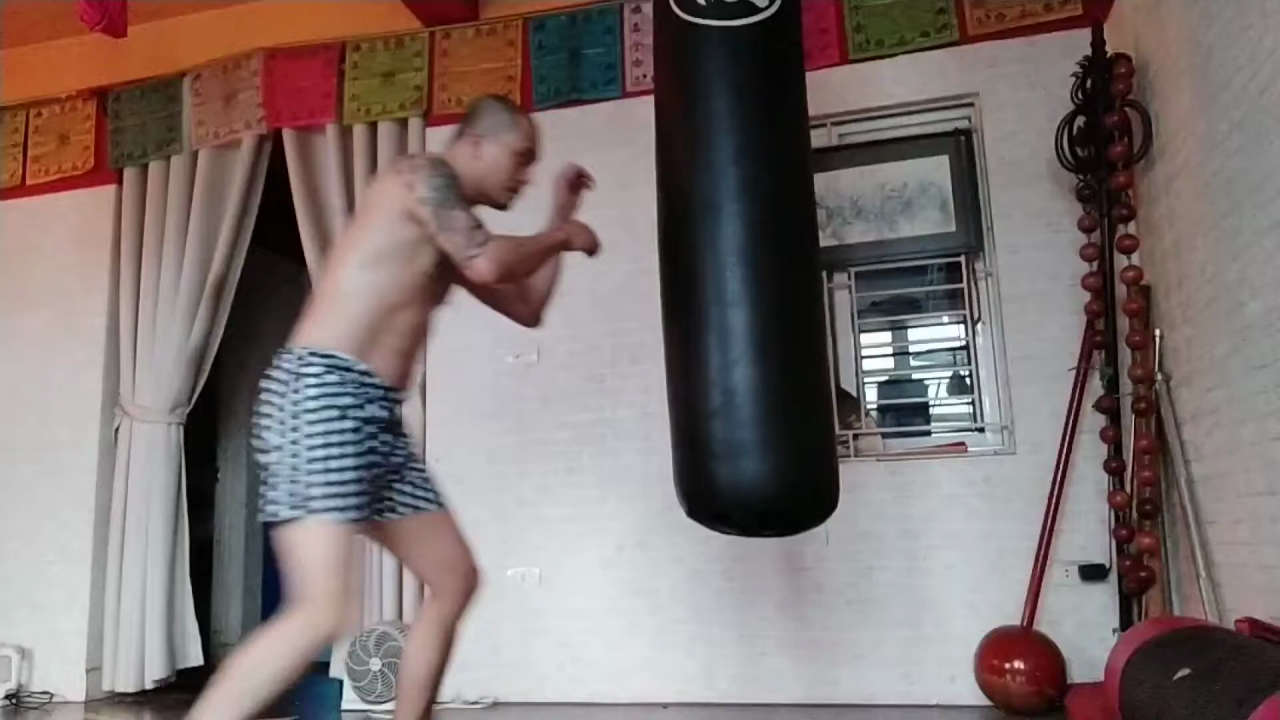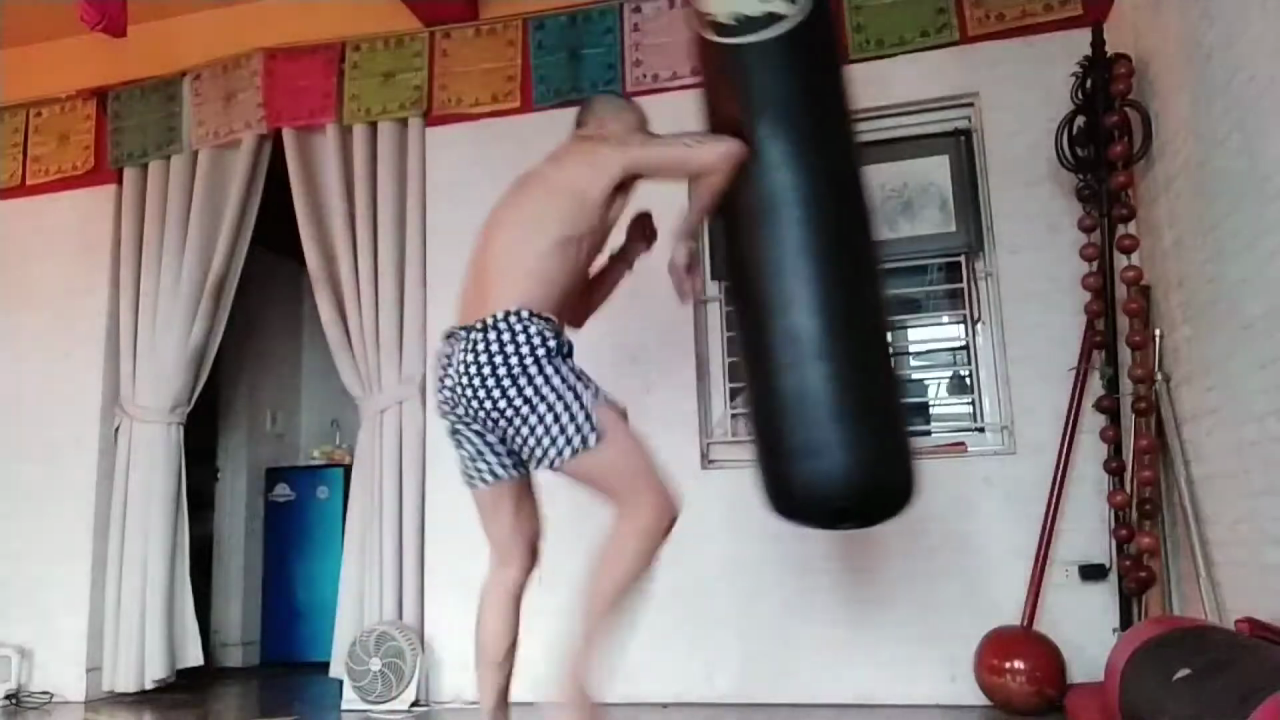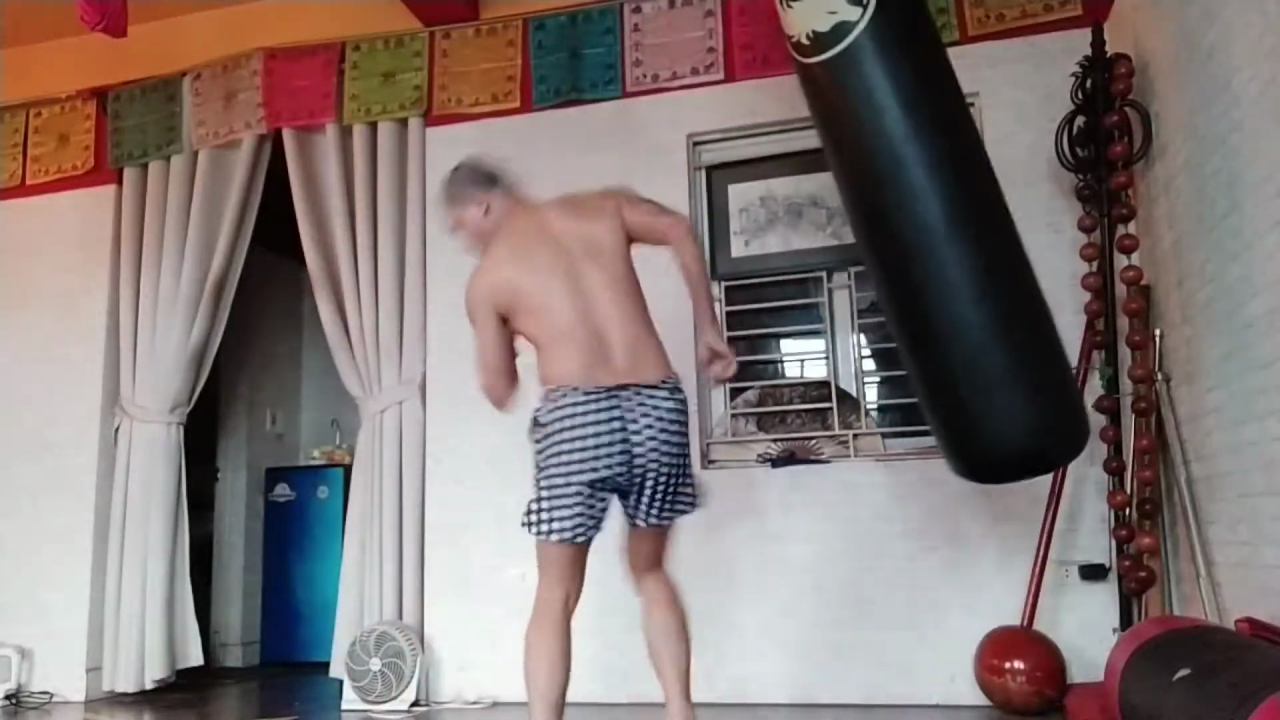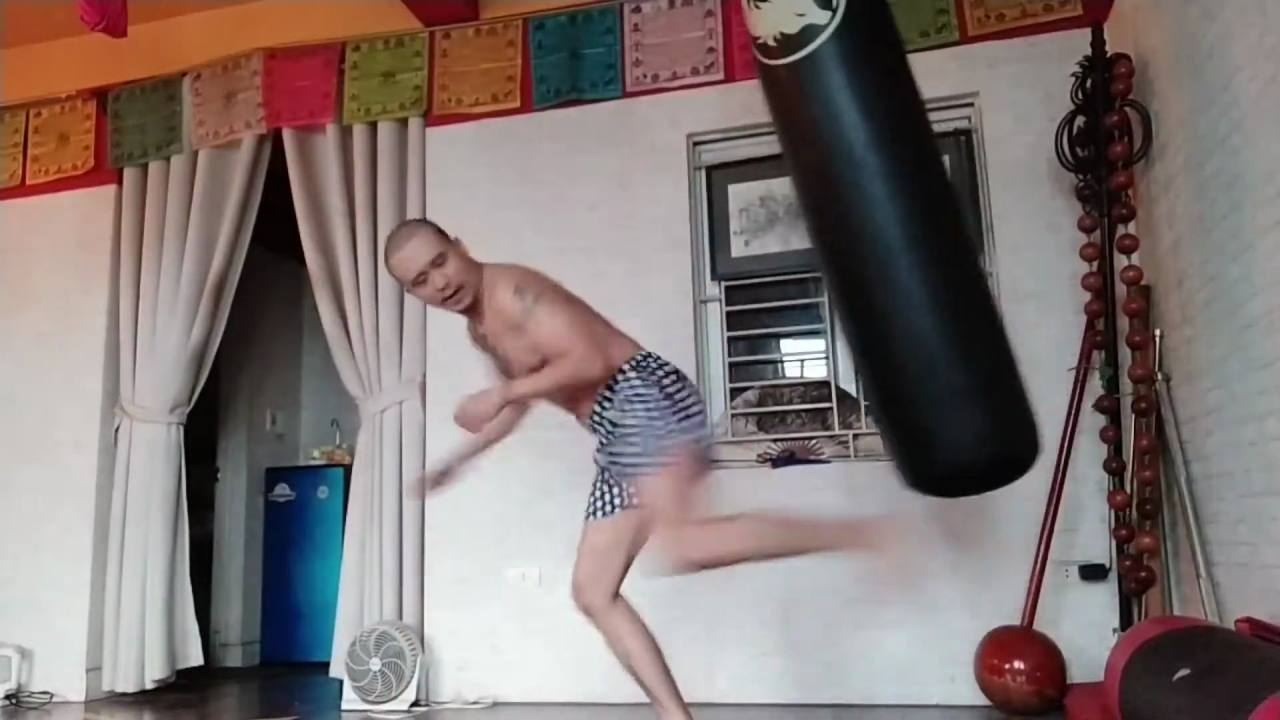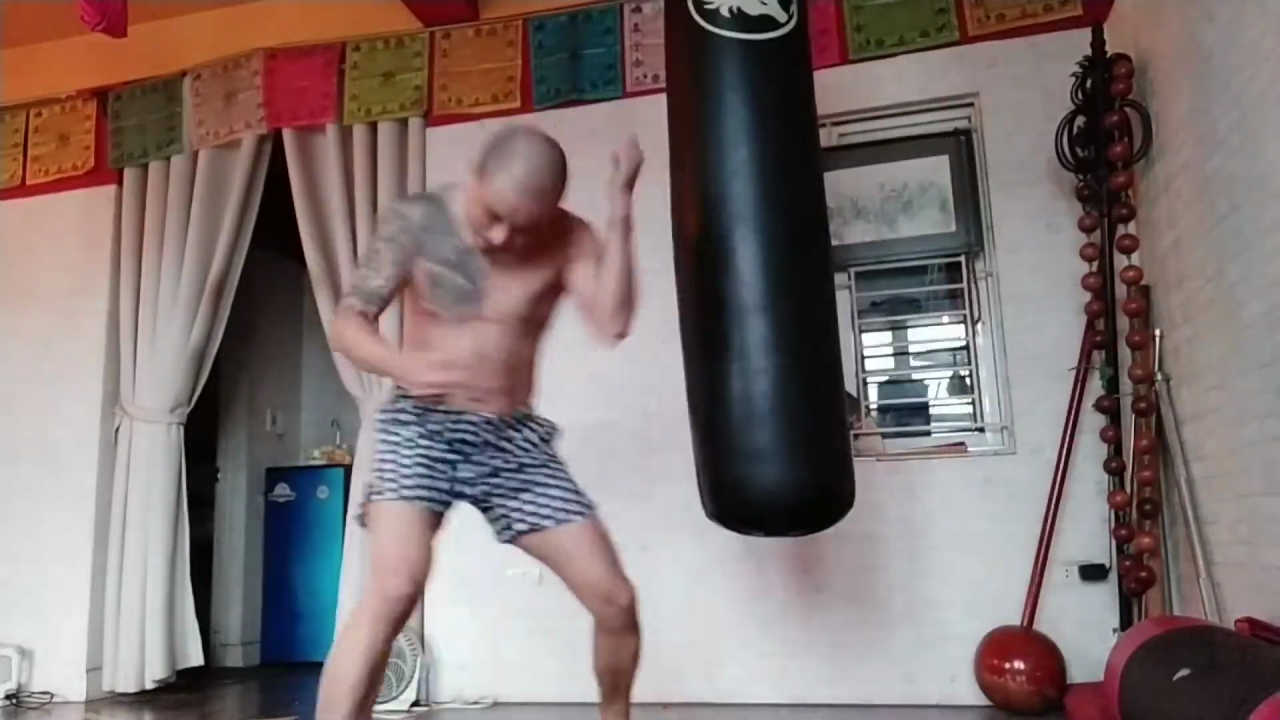
dt=0.4s
person 1, frame 1
left shoulder: (446, 232)
right shoulder: (423, 175)
left elbow: (528, 308)
right elbow: (489, 263)
left wrist: (557, 221)
right wrist: (565, 237)
left hip: (372, 415)
right hip: (320, 396)
left knee: (455, 578)
right knee: (320, 613)
person 1, frame 2
left shoulder: (540, 189)
right shoulder: (603, 156)
right elbow: (727, 153)
left wrist: (627, 254)
right wrist: (687, 237)
left hip: (463, 365)
right hip: (515, 351)
left knee: (513, 564)
right knee: (651, 506)
person 1, frame 3
left shoulder: (487, 280)
right shoulder: (601, 208)
left elbow: (498, 393)
right elbow: (680, 230)
right wrist: (709, 325)
left hip: (574, 424)
right hip: (658, 410)
left knee: (554, 601)
right knee: (648, 571)
person 1, frame 4
left shoulder: (512, 288)
right shoulder: (480, 328)
left elbow: (588, 363)
right elbow: (521, 400)
left wrist: (500, 394)
right wrist: (458, 460)
left hip: (644, 399)
right hip: (619, 434)
left knee: (685, 544)
right knee: (593, 592)
left ankle: (851, 536)
person 1, frame 5
left shoulder: (569, 238)
right shoulder: (414, 221)
left elbow: (613, 324)
right elbow: (345, 326)
left wrist: (620, 214)
right wrist: (411, 372)
left hip: (514, 441)
right hip: (423, 429)
left knee: (613, 596)
right knee: (391, 592)
